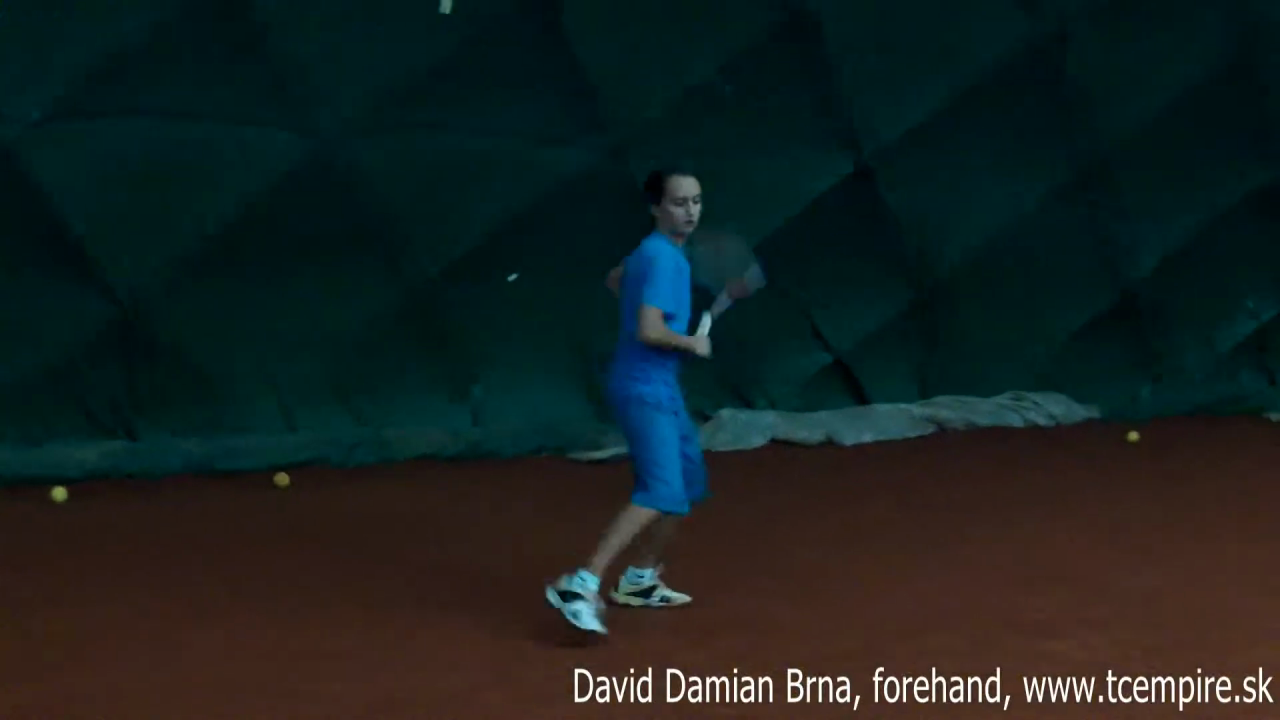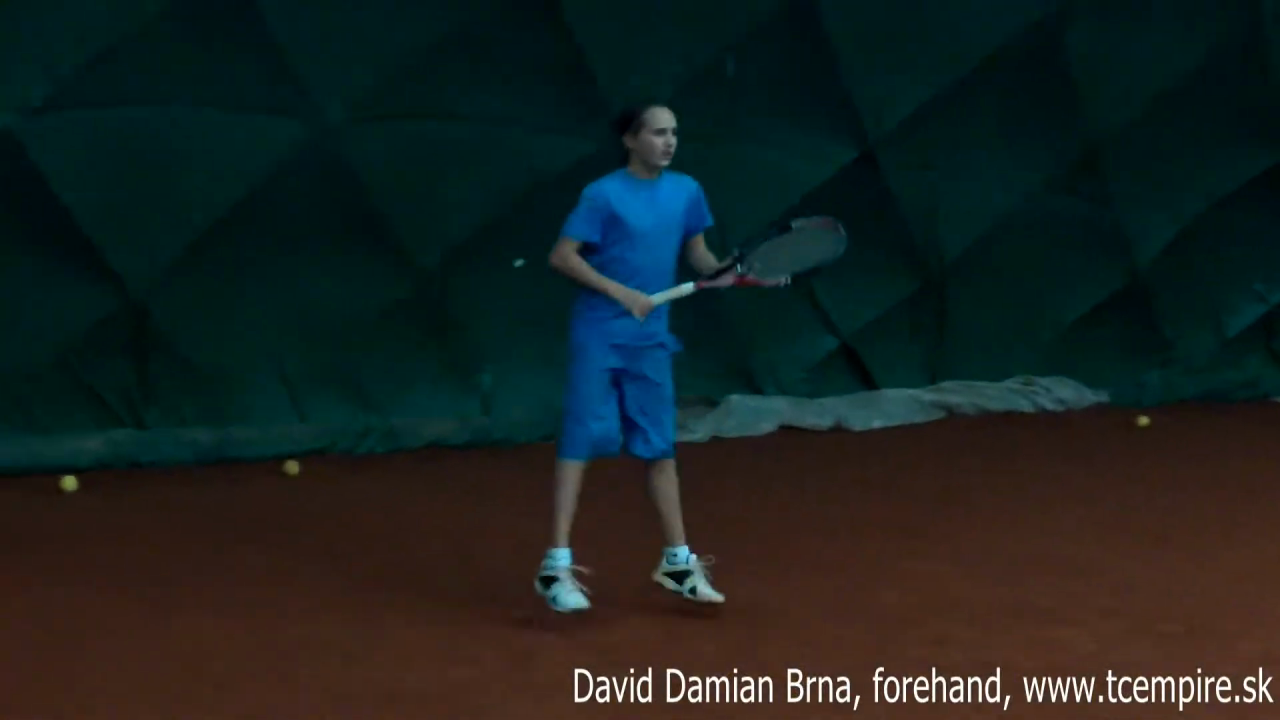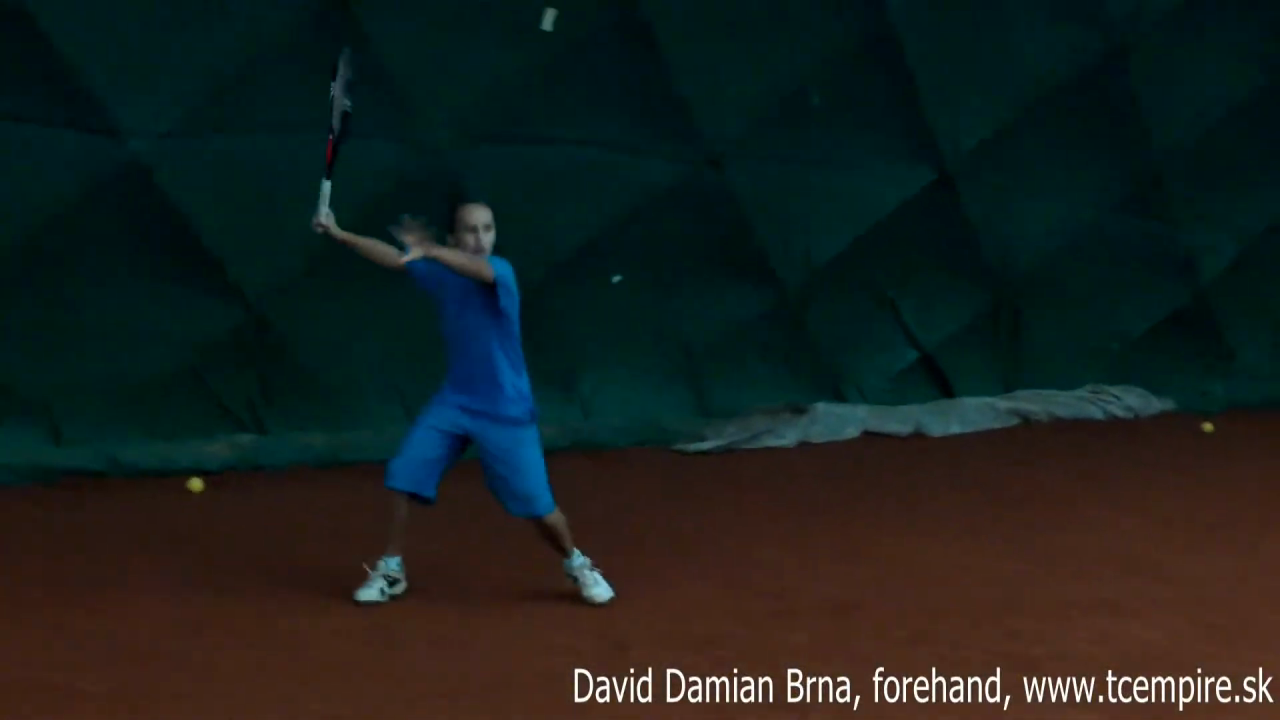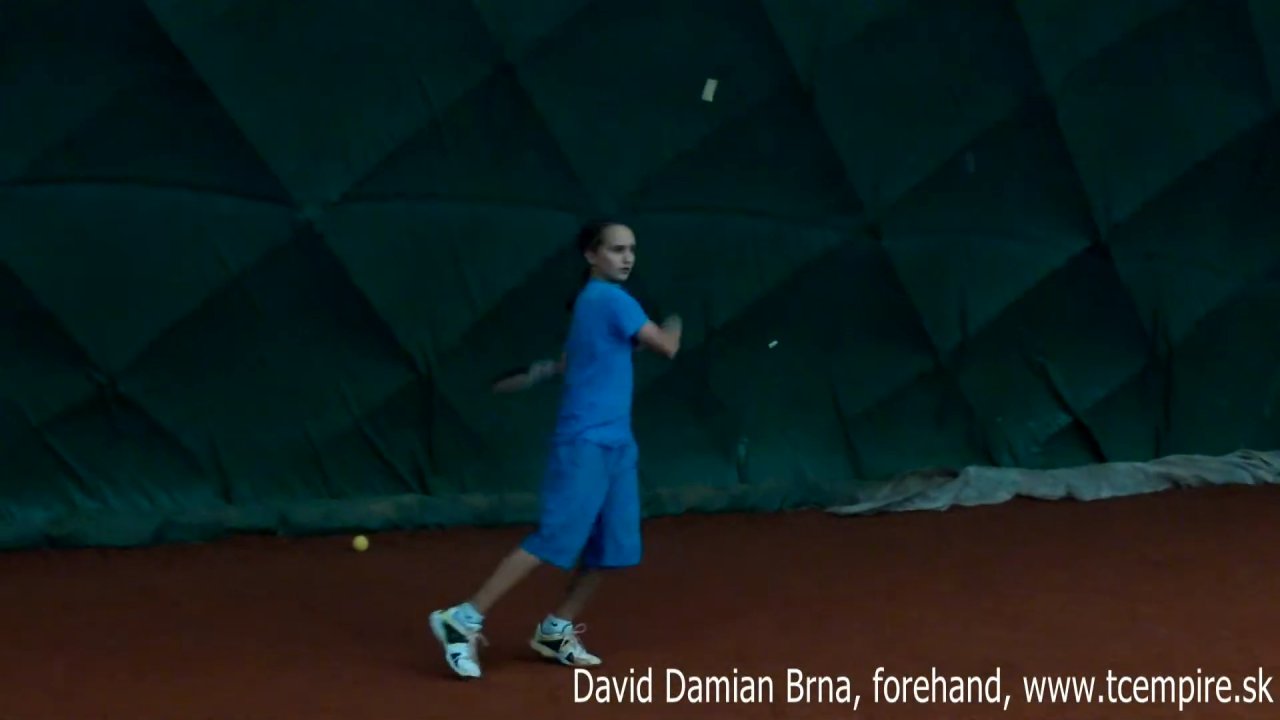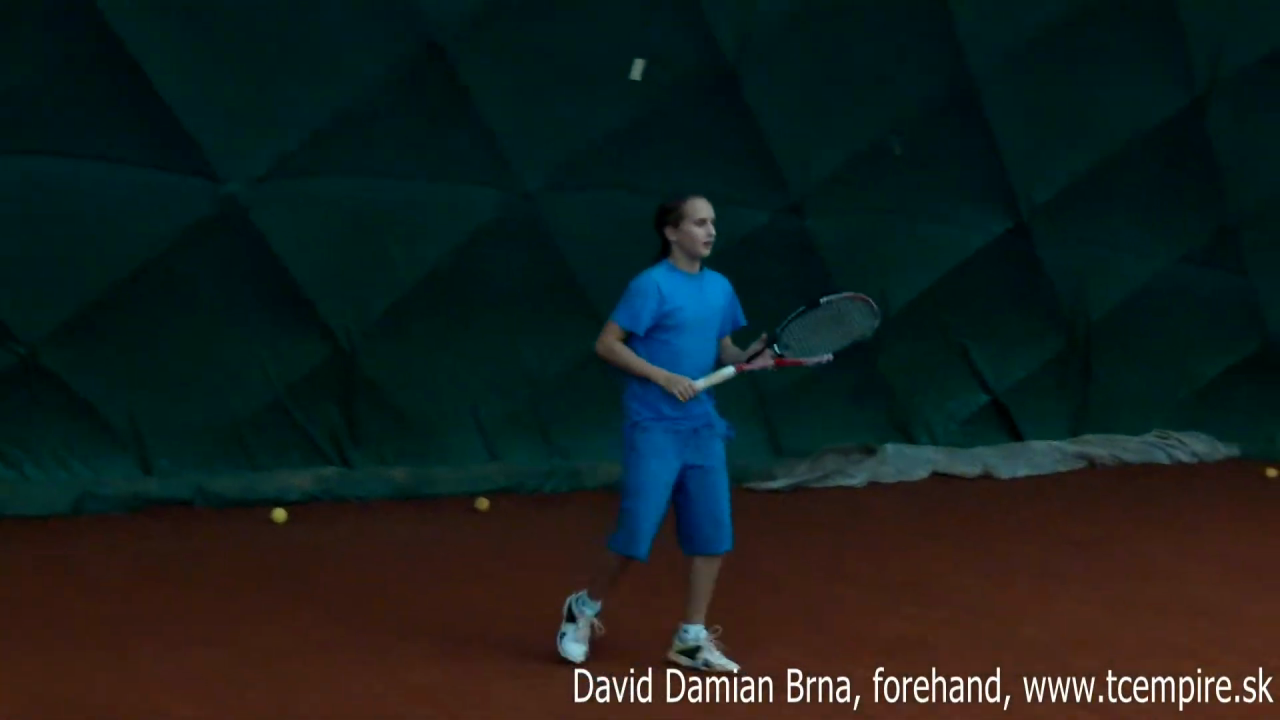
dt=1s
person 1, frame 1
left shoulder: (654, 251)
right shoulder: (663, 260)
left elbow: (615, 280)
right elbow: (648, 332)
right wrist: (691, 343)
left hip: (659, 390)
right hip: (641, 389)
left knee: (687, 478)
right knee: (660, 492)
left ankle: (640, 579)
right ankle: (580, 585)
person 1, frame 2
left shoulder: (686, 191)
right shoulder: (602, 194)
left elbow: (696, 252)
right elbow: (562, 257)
left wrist: (719, 272)
right wrist: (620, 292)
left hip: (651, 337)
right hip: (598, 333)
left knee: (658, 446)
right knee: (583, 436)
left ankle: (677, 561)
right ankle: (558, 564)
person 1, frame 3
left shoulder: (497, 272)
right shoulder: (440, 267)
left elbow: (473, 268)
right elbow: (390, 256)
left wrist: (428, 250)
right wrist: (341, 233)
left hip: (508, 409)
right hip: (455, 401)
left knee: (537, 505)
right knee: (403, 476)
left ankle: (577, 565)
right ankle: (390, 569)
person 1, frame 4
left shoulder: (596, 301)
right shoulder: (611, 298)
left elbow: (565, 364)
right elbow: (666, 347)
right wrist: (671, 329)
left hip: (615, 442)
right hip: (585, 441)
left knee: (615, 548)
right knee: (553, 540)
left ankle: (555, 630)
right ankle: (464, 618)
person 1, frame 5
left shoulder: (720, 288)
right shoulder: (650, 285)
right elbow: (606, 344)
left wrist: (746, 357)
right wrist: (663, 377)
left hip: (702, 427)
right hip: (652, 428)
left knee: (713, 533)
right knee: (636, 533)
left ankle: (692, 638)
right ankle: (584, 607)
